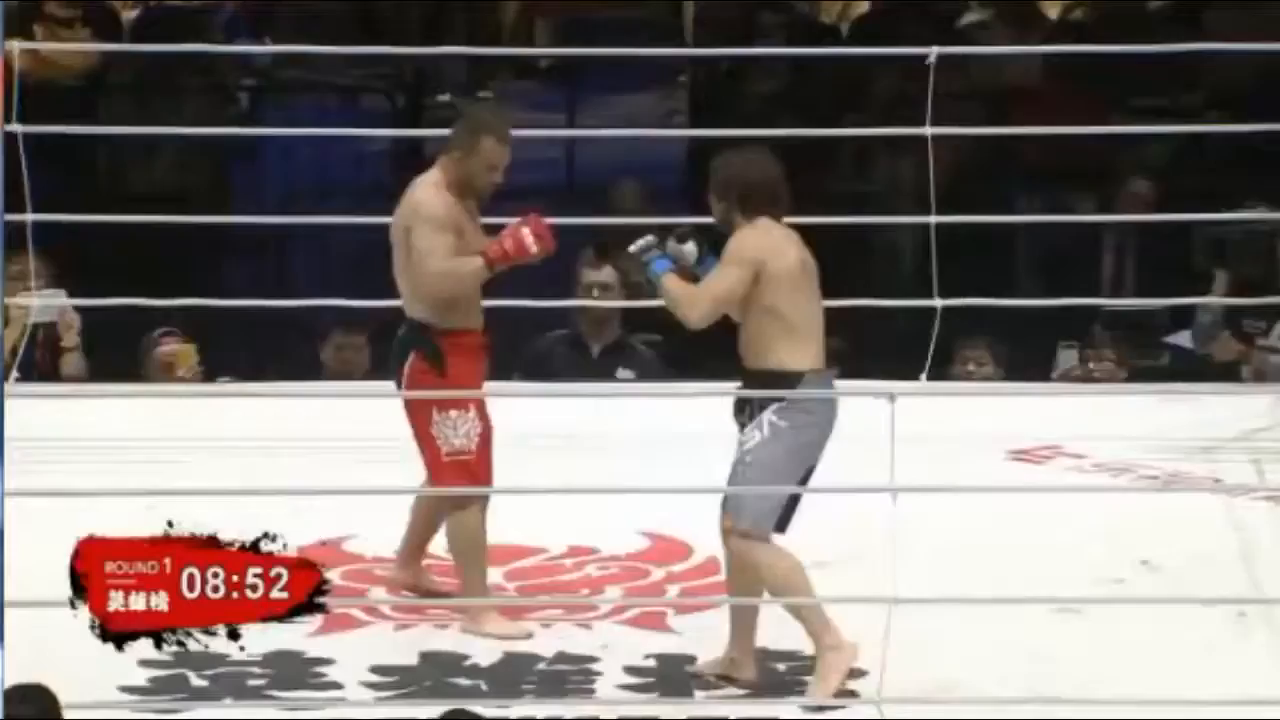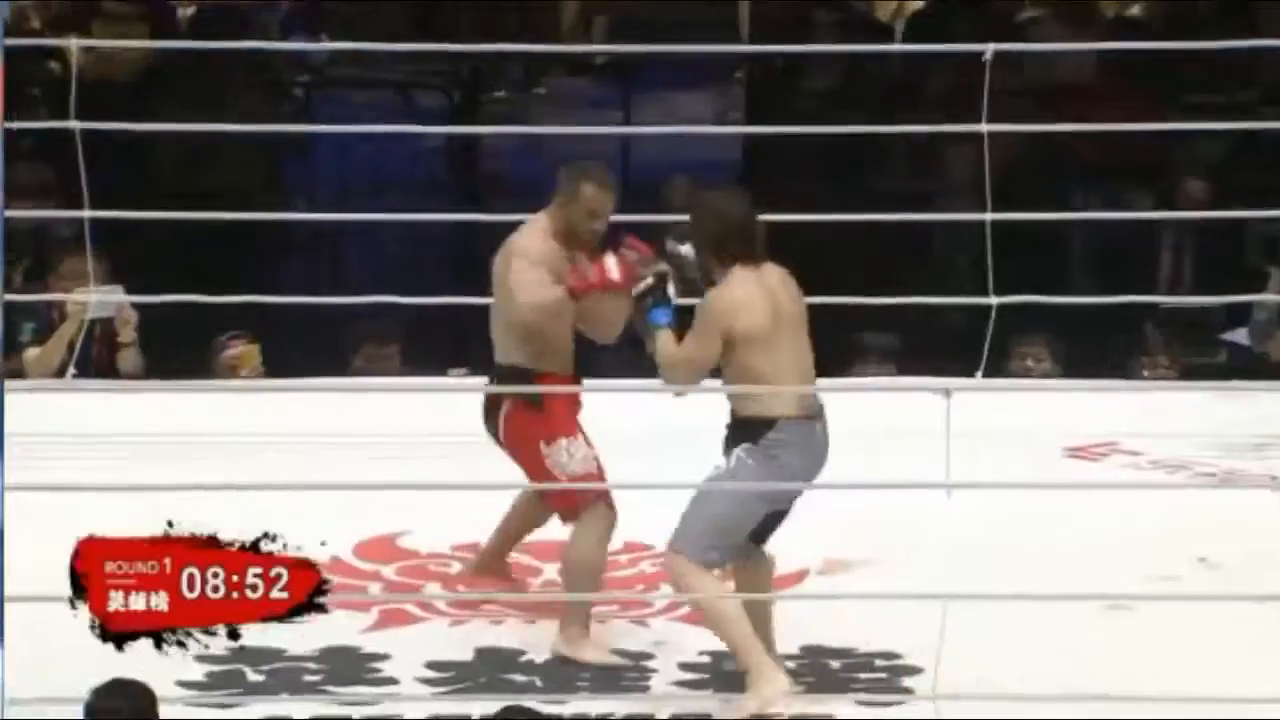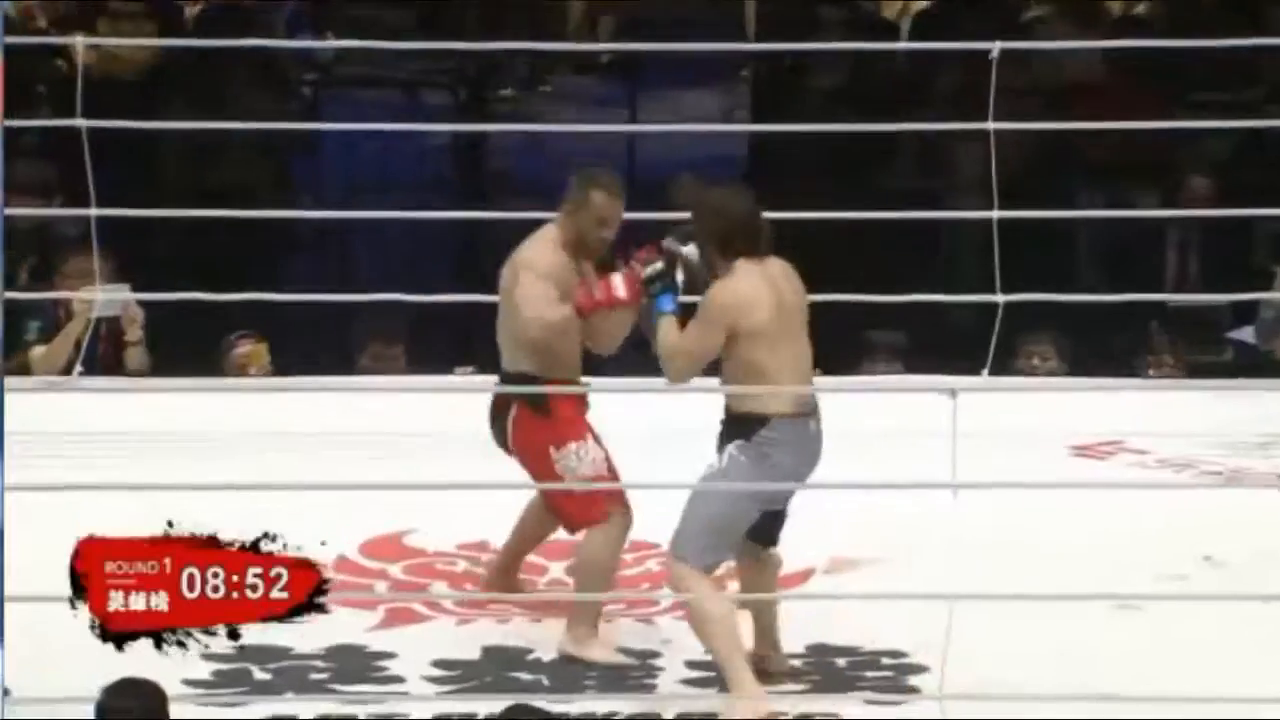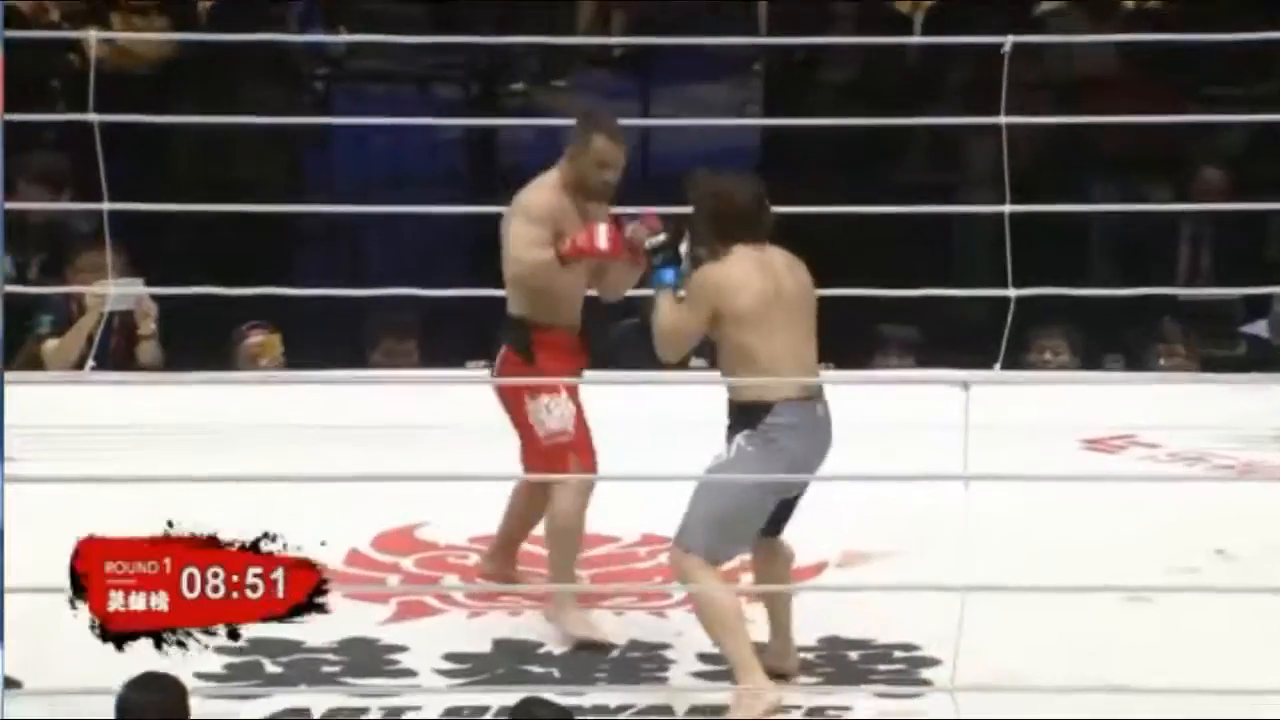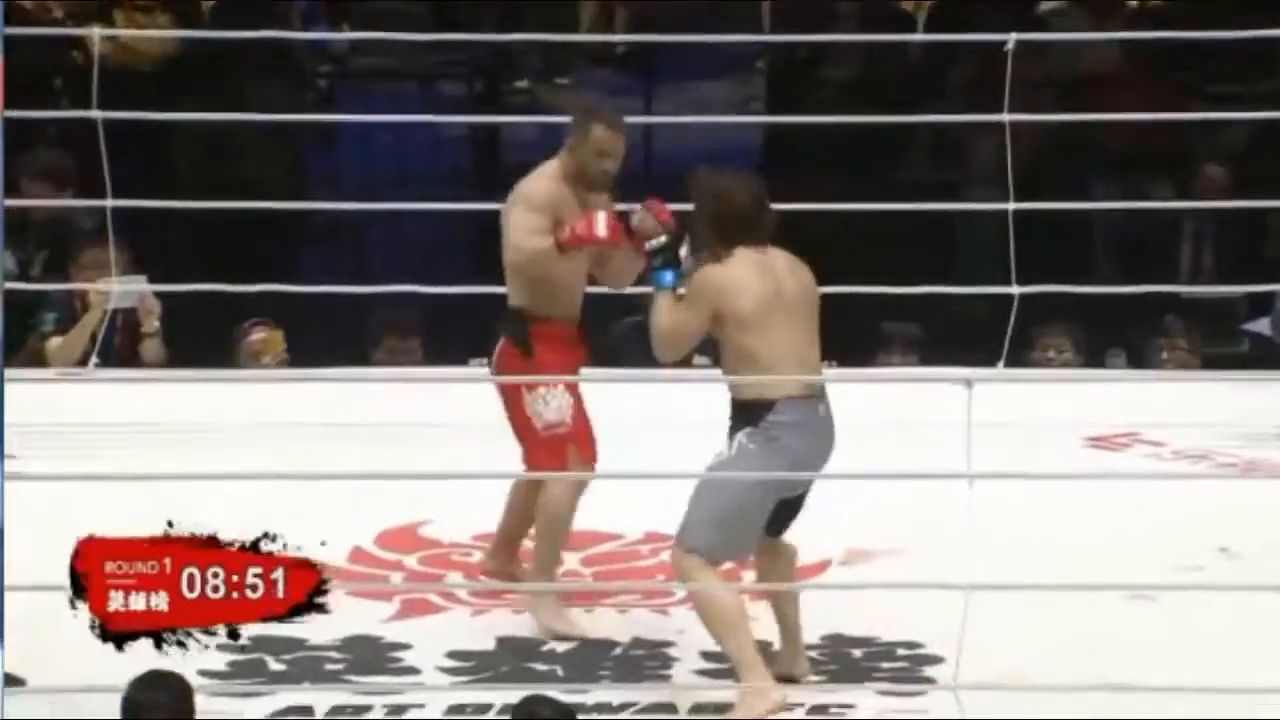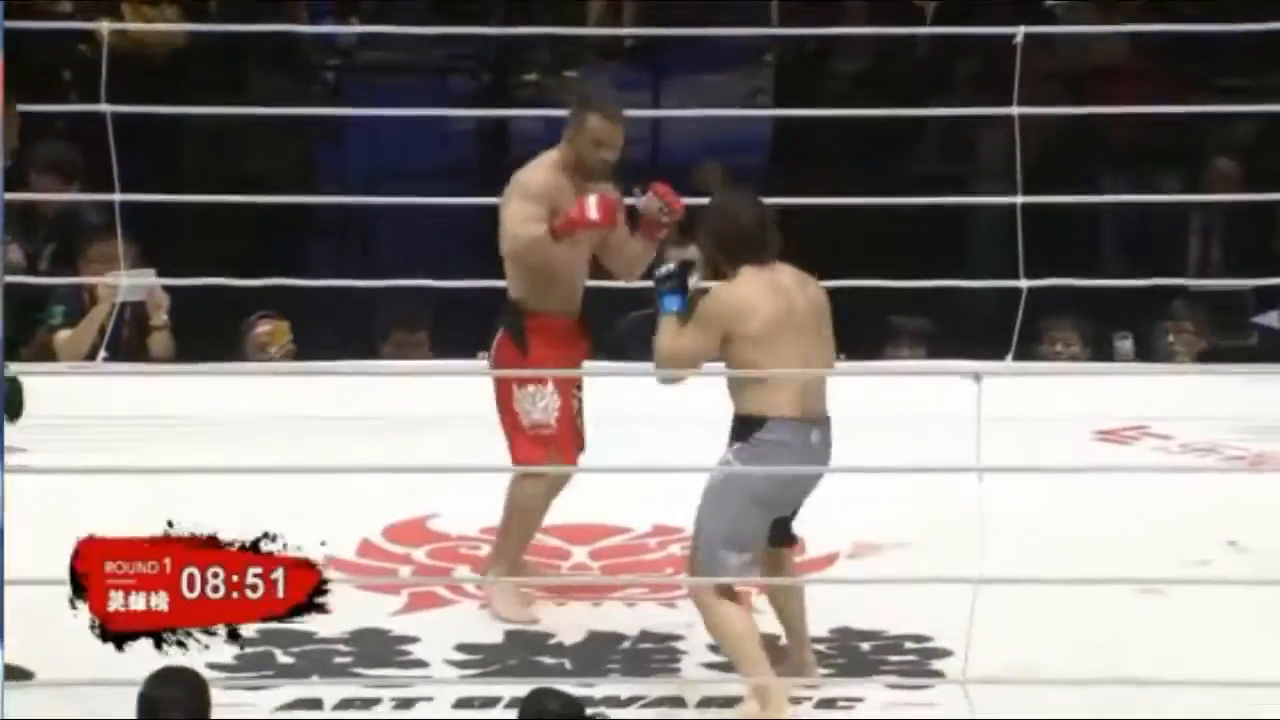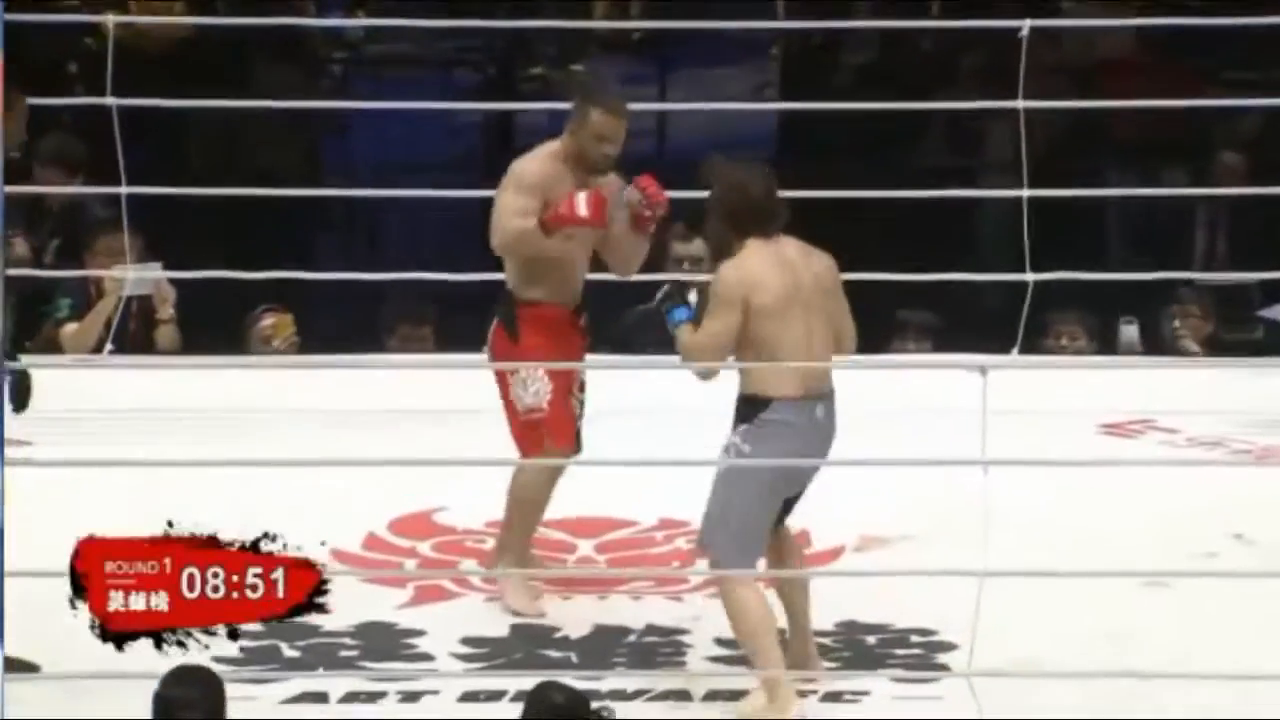
dt=0.1s
person 1, frame 1
left shoulder: (751, 243)
right shoulder: (783, 241)
left elbow: (696, 312)
left wrist: (659, 263)
right wrist: (703, 263)
left hip: (790, 402)
right hip: (791, 397)
left knee: (747, 530)
right knee: (740, 524)
left ankle: (829, 644)
right ankle: (739, 656)
person 1, frame 2
left shoulder: (724, 298)
right shoulder: (777, 281)
left elbow: (677, 373)
left wrist: (656, 312)
left hip: (772, 445)
right hip: (801, 436)
left knee: (686, 563)
right knee: (735, 543)
left ankle: (767, 677)
right ankle: (763, 661)
person 1, frame 3
left shoulder: (728, 294)
right shoulder: (786, 274)
left elbow: (678, 366)
left wrist: (662, 299)
left hip: (760, 443)
right hip: (801, 434)
left knee: (685, 568)
right knee: (752, 542)
right ankle: (768, 651)
person 1, frame 4
left shoulder: (715, 277)
right shoulder: (790, 265)
left elbow: (669, 346)
left wrist: (666, 274)
left hip: (767, 430)
right hip: (810, 421)
left knee: (691, 559)
right knee: (764, 531)
right ankle: (782, 650)
person 1, frame 5
left shoulder: (714, 279)
right shoulder: (793, 268)
left elbow: (666, 343)
left wrist: (665, 272)
left hip: (770, 428)
right hip: (815, 424)
left knee: (695, 560)
right knee: (767, 533)
right ankle: (792, 658)
person 1, frame 6
left shoulder: (727, 300)
right shoulder: (808, 288)
left elbow: (670, 367)
left wrist: (670, 297)
left hip: (764, 445)
right hip: (813, 441)
left knee: (708, 584)
right knee: (769, 541)
right ankle: (801, 655)
person 1, frame 7
left shoulder: (736, 272)
right shoulder: (819, 262)
left elbow: (705, 362)
right elbow: (846, 340)
left wrist: (678, 313)
left hip: (771, 422)
right hip: (818, 416)
left knee: (729, 566)
right knee: (769, 527)
right ankle: (804, 651)
person 2, frame 1
left shoulder: (457, 200)
right shoulder: (431, 204)
left elbow: (466, 274)
right elbow: (438, 282)
left wrist: (522, 245)
right wrist: (501, 253)
left hip: (450, 351)
right hip: (434, 357)
left knee: (452, 467)
right knee: (468, 480)
left ankle: (407, 567)
right ankle: (478, 608)
person 2, frame 2
left shoulder: (570, 252)
right shoulder: (533, 248)
left elbow: (604, 331)
right elbow: (527, 312)
left wrist: (625, 280)
right wrist: (586, 283)
left hip: (541, 395)
right hip: (529, 400)
left knee: (557, 487)
right knee: (596, 512)
left ankle: (487, 561)
right ankle: (573, 631)
person 2, frame 3
left shoulder: (582, 265)
right shoulder: (543, 260)
left elbow: (603, 343)
right elbow: (534, 328)
left wrist: (629, 299)
right wrist: (589, 303)
left hip: (546, 401)
right hip: (535, 407)
left knee: (561, 497)
right knee: (609, 514)
left ankle: (500, 574)
right ankle: (583, 635)
person 2, frame 4
left shoulder: (594, 208)
right shoulder: (540, 201)
left elbow: (612, 287)
right elbow: (519, 268)
left wrist: (636, 249)
right wrist: (573, 252)
left hip: (557, 348)
right hip: (531, 353)
left knee: (548, 466)
right knee: (575, 472)
left ankle: (499, 561)
right ankle: (562, 601)
person 2, frame 5
left shoulder: (597, 201)
right shoulder: (539, 191)
left elbow: (616, 278)
right elbow: (518, 258)
left wrist: (640, 239)
right wrist: (573, 238)
left hip: (561, 340)
right hip: (529, 344)
left knee: (546, 465)
right knee: (572, 464)
left ankle: (501, 557)
right ankle: (540, 590)
person 2, frame 6
left shoulder: (601, 191)
right shoulder: (535, 181)
left elbow: (627, 268)
right elbow: (513, 248)
left wrist: (652, 225)
right wrist: (565, 224)
left hip: (563, 334)
right hip: (529, 337)
left knee: (547, 459)
right knee: (547, 465)
left ankle: (506, 554)
right ankle: (500, 578)
person 2, frame 7
left shoulder: (610, 185)
right shoulder: (533, 172)
left elbow: (626, 266)
right elbow: (502, 240)
left wrist: (645, 220)
right wrist: (554, 218)
left hip: (568, 323)
right hip: (525, 325)
left knee: (553, 447)
right knee: (546, 447)
left ankle: (511, 548)
right ankle: (510, 567)
